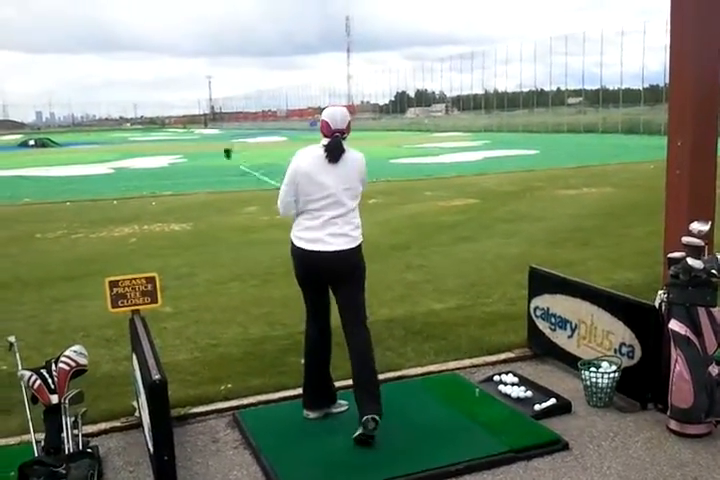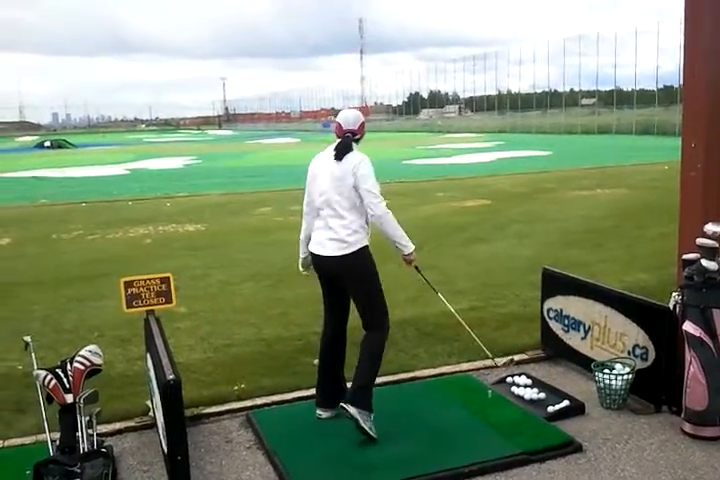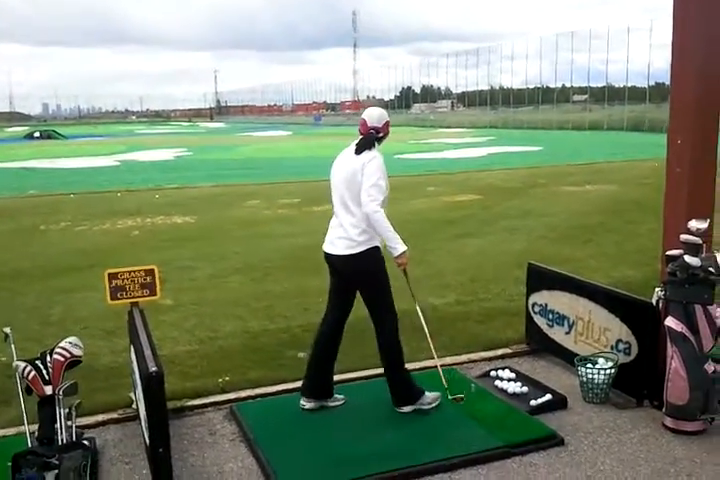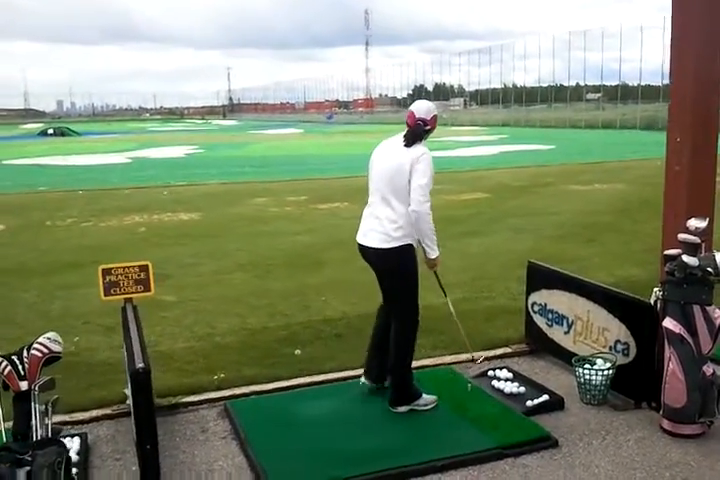
dt=0.5s
person 1, frame 1
left shoulder: (302, 159)
right shoulder: (358, 161)
left elbow: (285, 208)
left hip: (306, 252)
right hip: (346, 254)
left knee: (316, 323)
right knee: (356, 327)
left ankle: (316, 401)
right ankle: (369, 410)
person 1, frame 2
left shoulder: (317, 162)
right shoulder: (358, 162)
left elbow: (309, 210)
right elbow: (377, 210)
left wrist: (304, 251)
right wrist: (406, 246)
left hip: (321, 253)
right hip: (350, 254)
left knee: (334, 324)
right knee: (376, 324)
left ankle: (327, 400)
right ankle: (357, 400)
person 1, frame 3
left shoulder: (343, 156)
right shoulder: (372, 159)
right elbow: (372, 209)
right wrist: (397, 247)
left hip: (335, 248)
right hip: (360, 251)
left knee: (334, 317)
right knee: (386, 321)
left ankle: (315, 391)
right ankle: (407, 396)
person 1, frame 4
left shoulder: (383, 147)
right shoulder: (419, 155)
right elbow: (419, 209)
right wrist: (432, 250)
left hip: (367, 239)
right hip: (394, 245)
left knee: (390, 306)
right knee: (405, 317)
left ankle: (376, 371)
right ankle: (402, 395)
